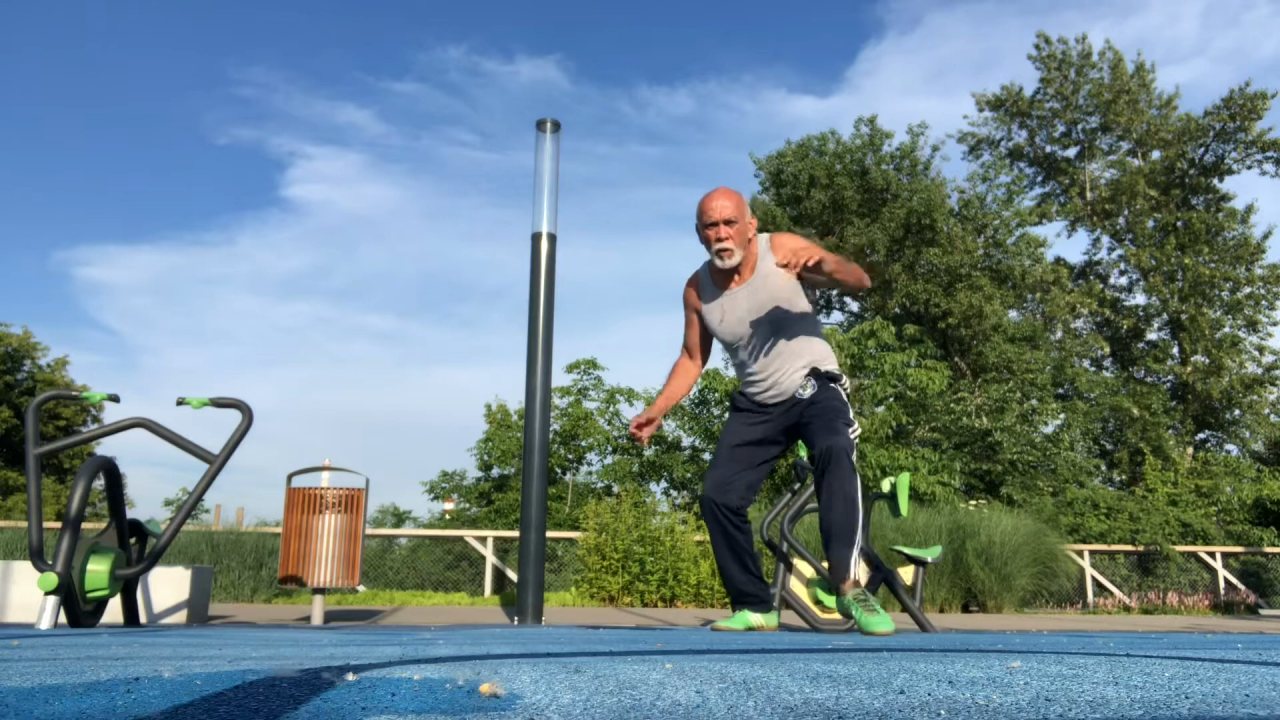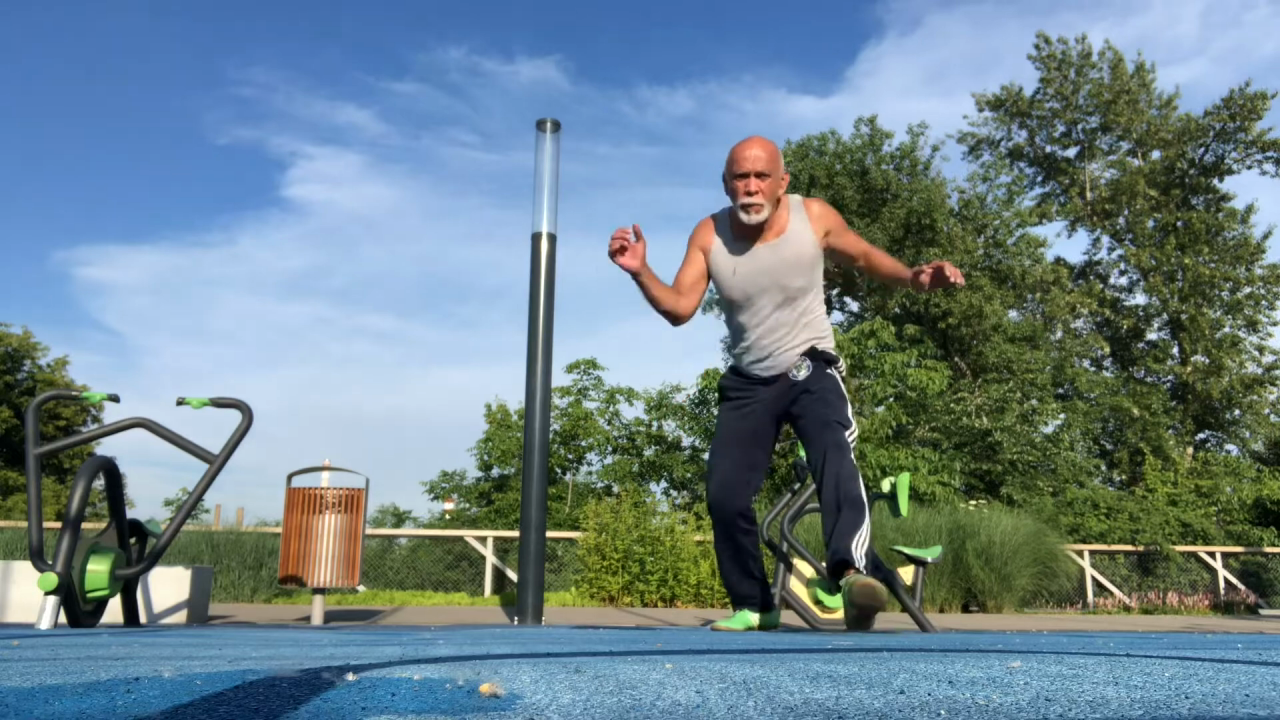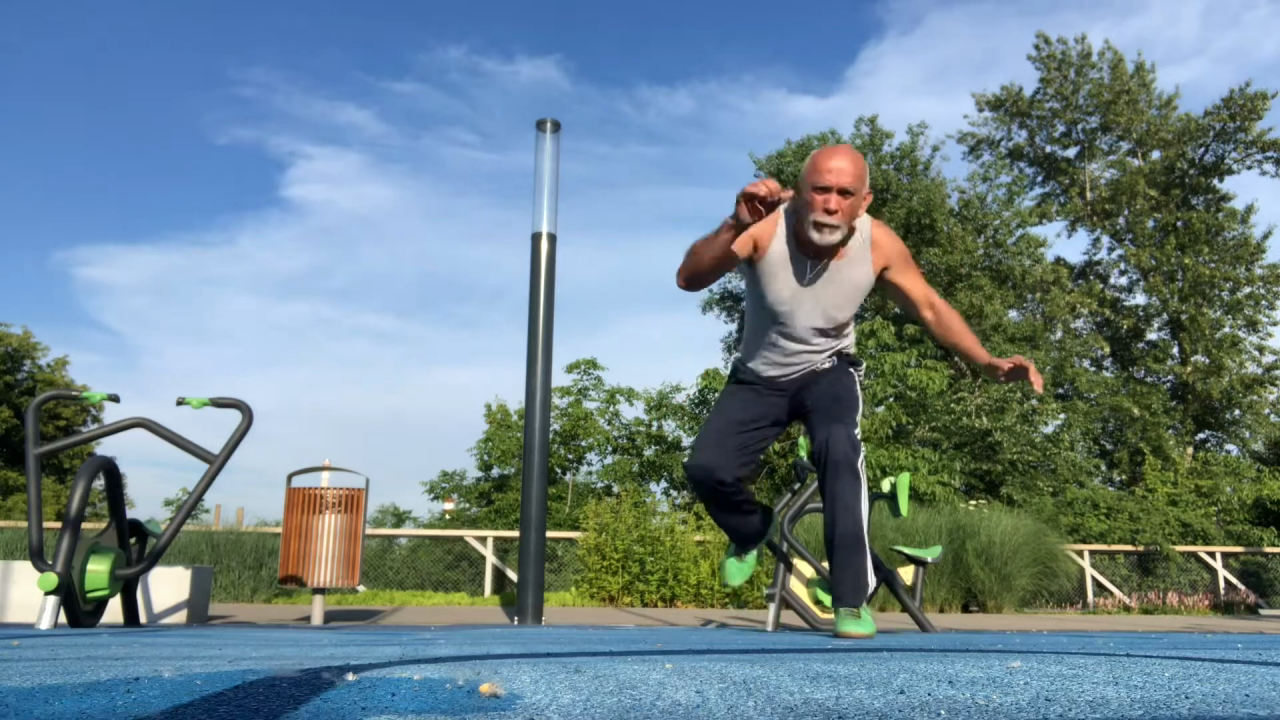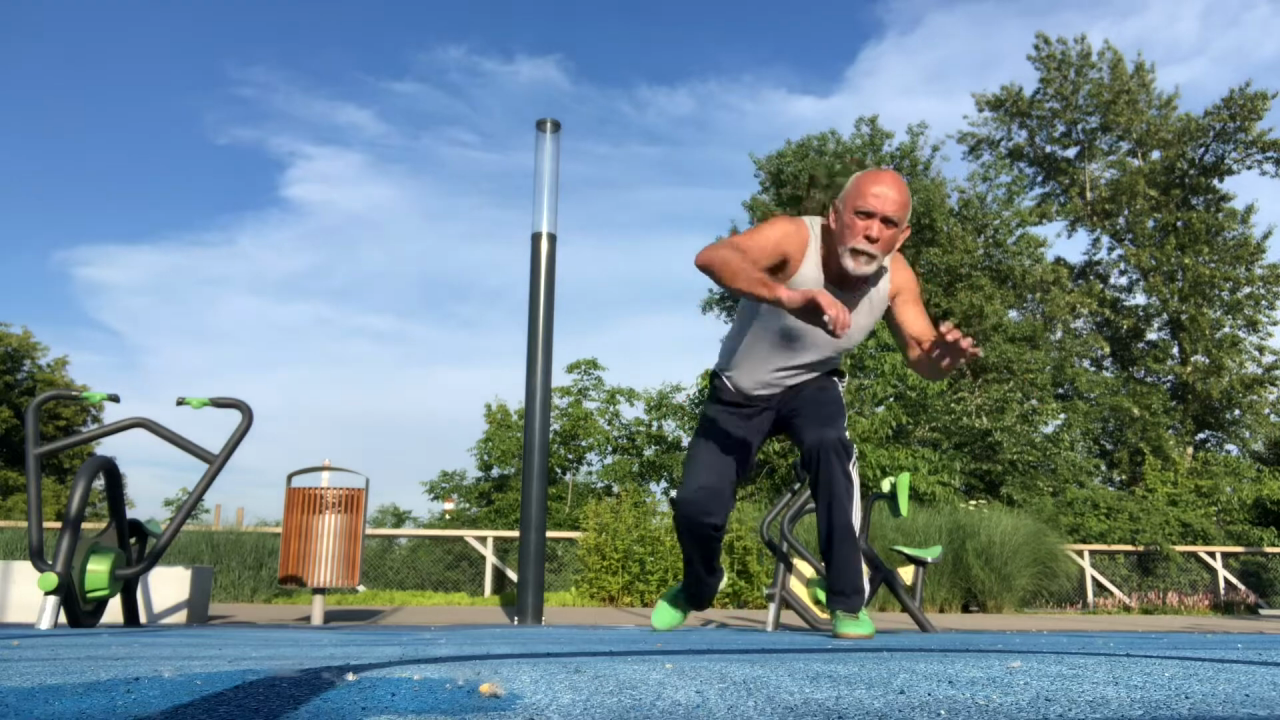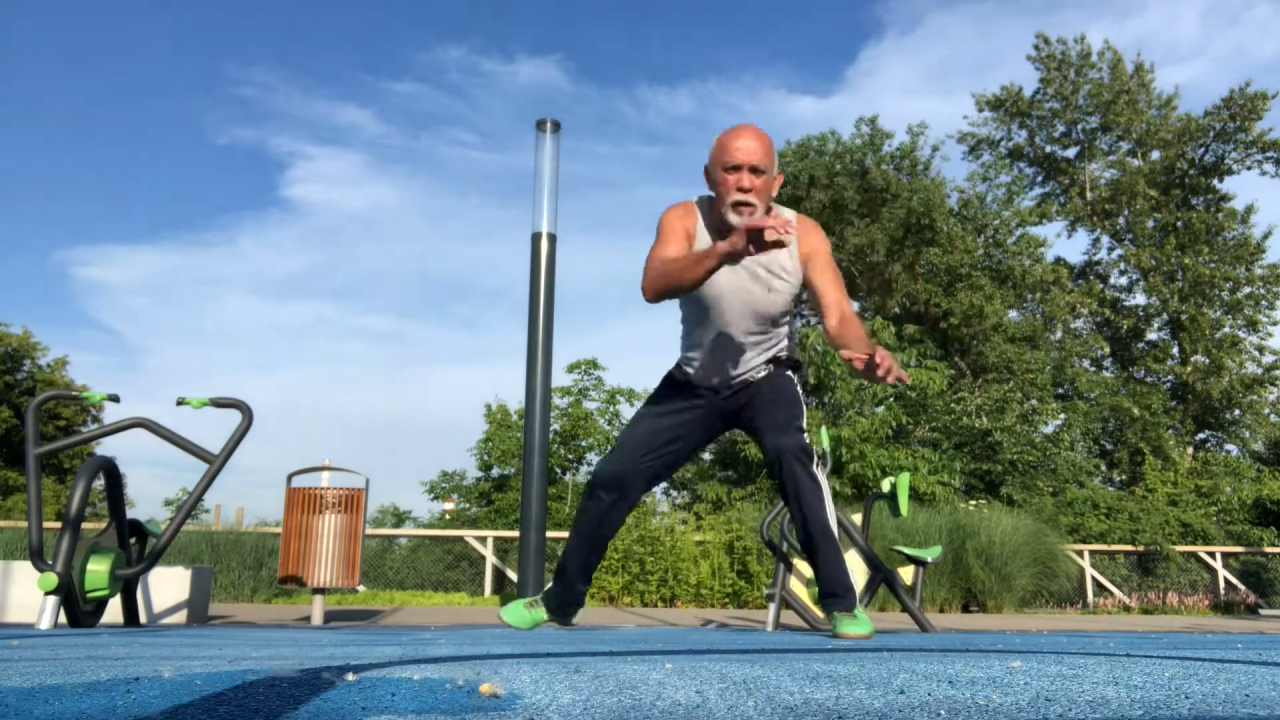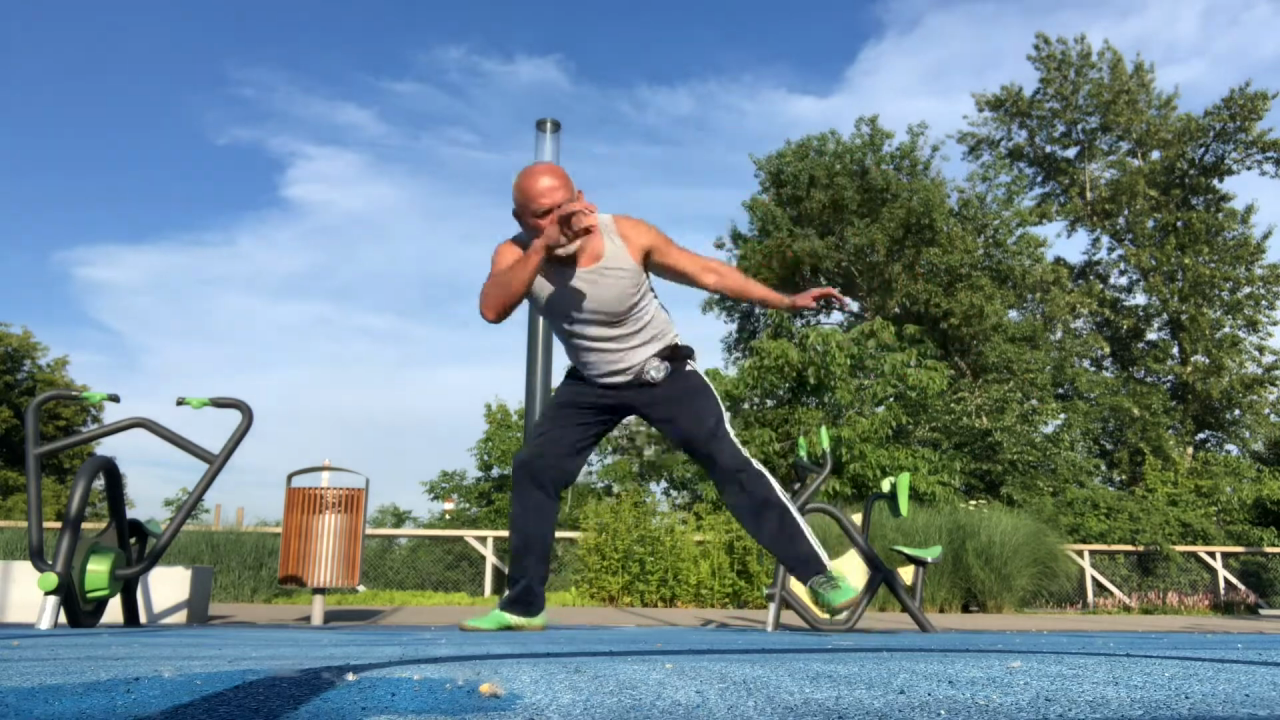
dt=0.3s
person 1, frame 1
left shoulder: (782, 248)
right shoulder: (697, 288)
left elbow: (859, 280)
right elbow: (692, 359)
left wrist: (822, 264)
right wrist: (657, 409)
left hip: (817, 390)
right hip: (758, 407)
left knee: (835, 454)
right knee: (717, 496)
left ankle: (849, 585)
right ankle: (755, 605)
person 1, frame 2
left shoulder: (814, 217)
right shoulder: (709, 231)
left elbow: (865, 257)
right elbow: (679, 310)
left wrist: (917, 276)
right wrist: (640, 272)
left hip: (811, 372)
right hip: (748, 382)
left knee: (832, 451)
right knee: (725, 496)
left ankle: (853, 575)
right ankle: (755, 604)
person 1, frame 3
left shoulder: (877, 241)
right shoulder: (765, 223)
left elbow: (930, 309)
right elbow: (689, 279)
left wrist: (990, 362)
right wrist: (738, 226)
left hip: (827, 373)
right hip: (758, 380)
left knee: (838, 450)
right knee: (705, 468)
left ankle: (852, 602)
right ankle: (752, 530)
person 1, frame 4
left shoulder: (899, 270)
right shoulder: (792, 236)
left elbow: (922, 356)
right elbow: (711, 258)
left wrist: (945, 352)
right wrist: (795, 296)
left hip: (812, 387)
right hip: (736, 391)
left knee: (829, 454)
right knee: (697, 506)
left ankle: (847, 604)
right ankle: (696, 590)
person 1, frame 5
left shoulder: (806, 236)
right shoulder: (685, 218)
left elbow: (841, 323)
right elbow: (653, 286)
left wrist: (869, 356)
right wrist: (731, 247)
left hip: (766, 380)
right hip: (693, 385)
left knee: (791, 453)
right knee: (611, 480)
left ankle: (841, 603)
right ankle: (560, 600)
person 1, frame 6
left shoulder: (628, 236)
right shoulder: (520, 253)
left elbow: (706, 272)
right elbow: (493, 309)
left wrist: (789, 301)
right wrist: (543, 246)
left hip: (661, 367)
right hip: (591, 382)
left knee: (725, 458)
right knee: (534, 468)
left ankle: (819, 578)
right ankle: (524, 603)
